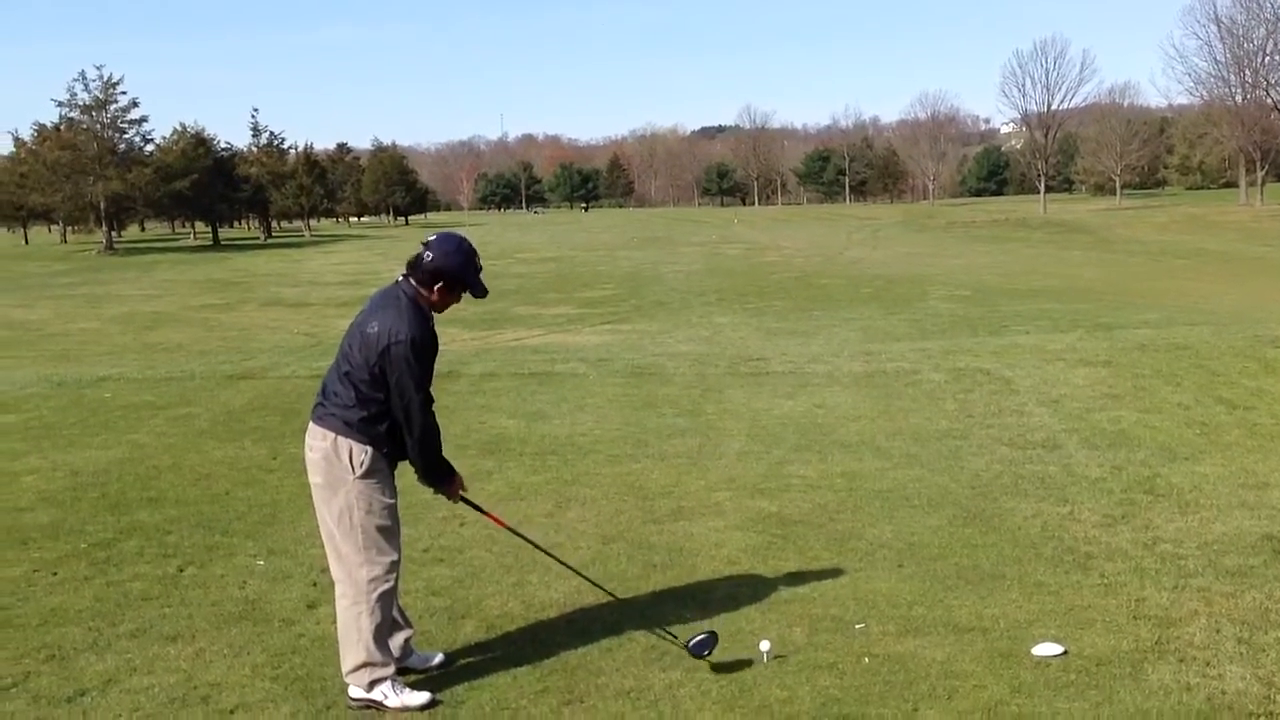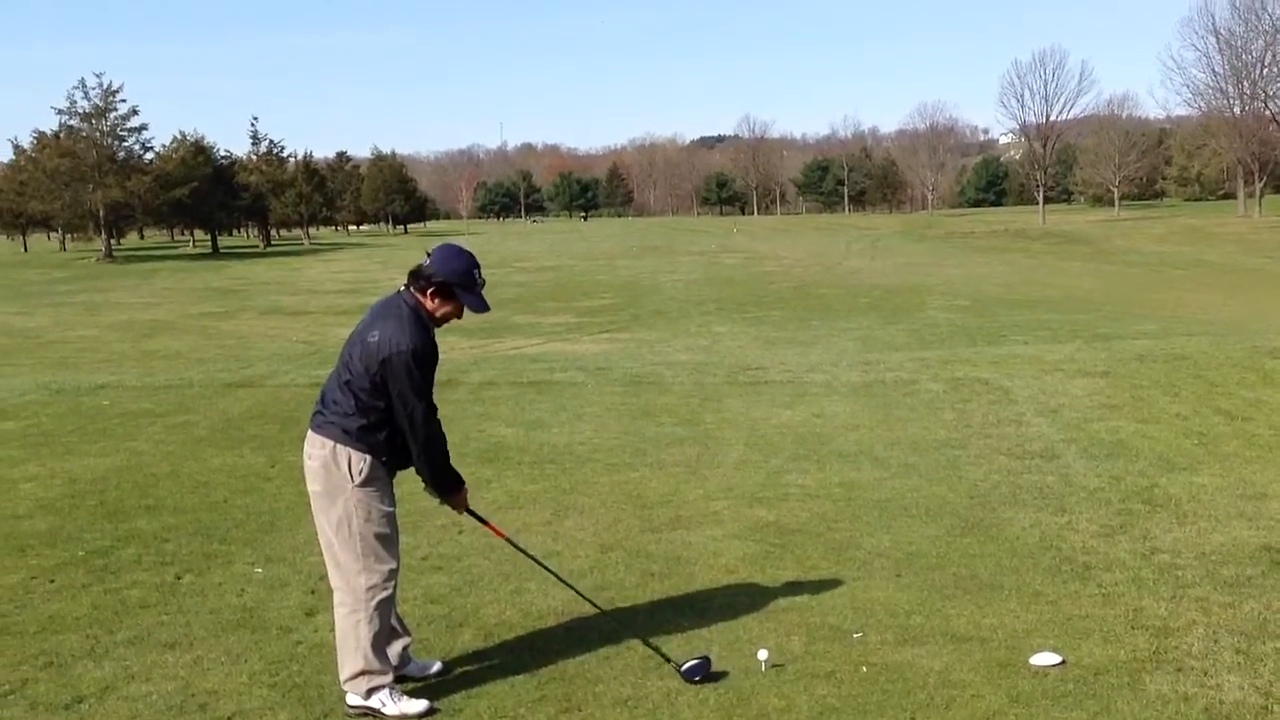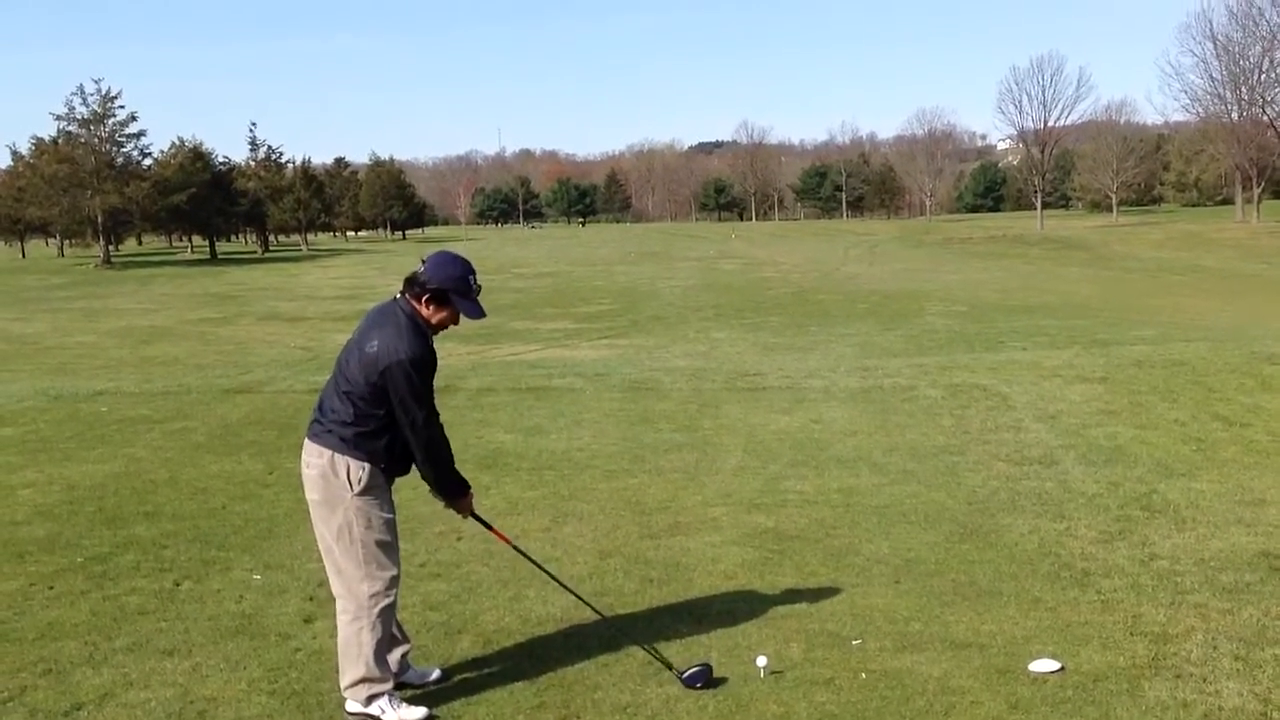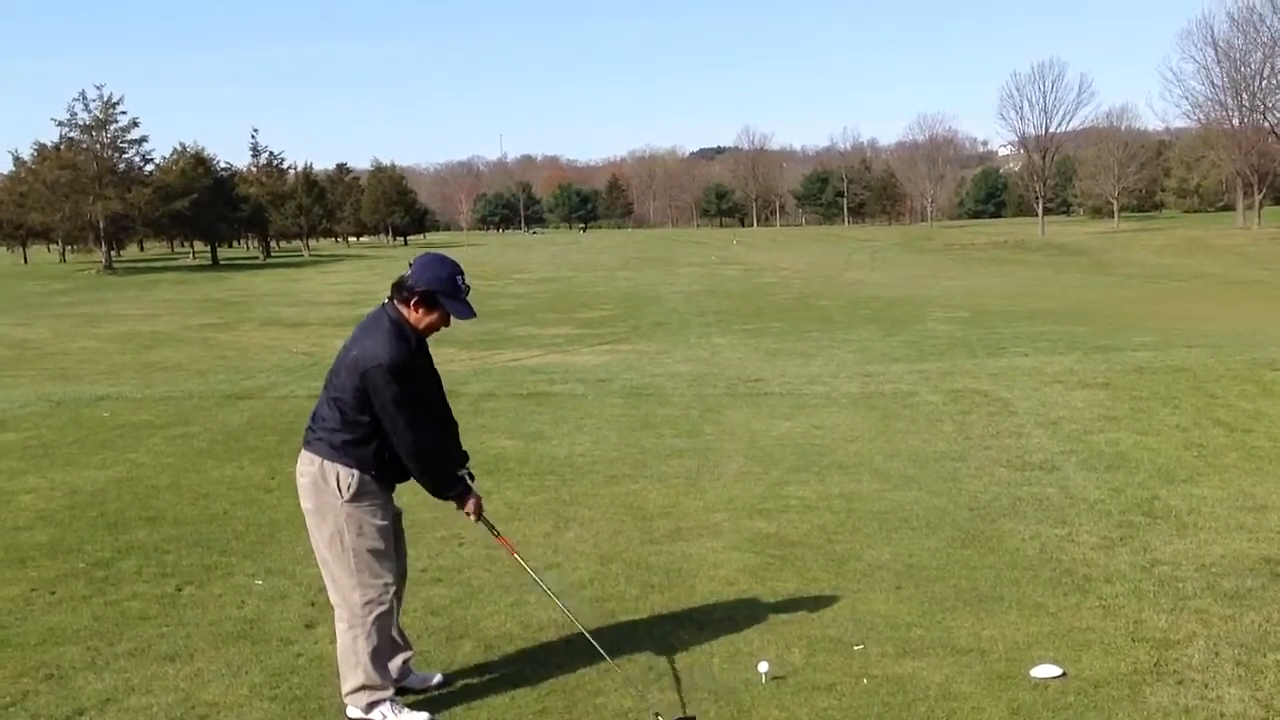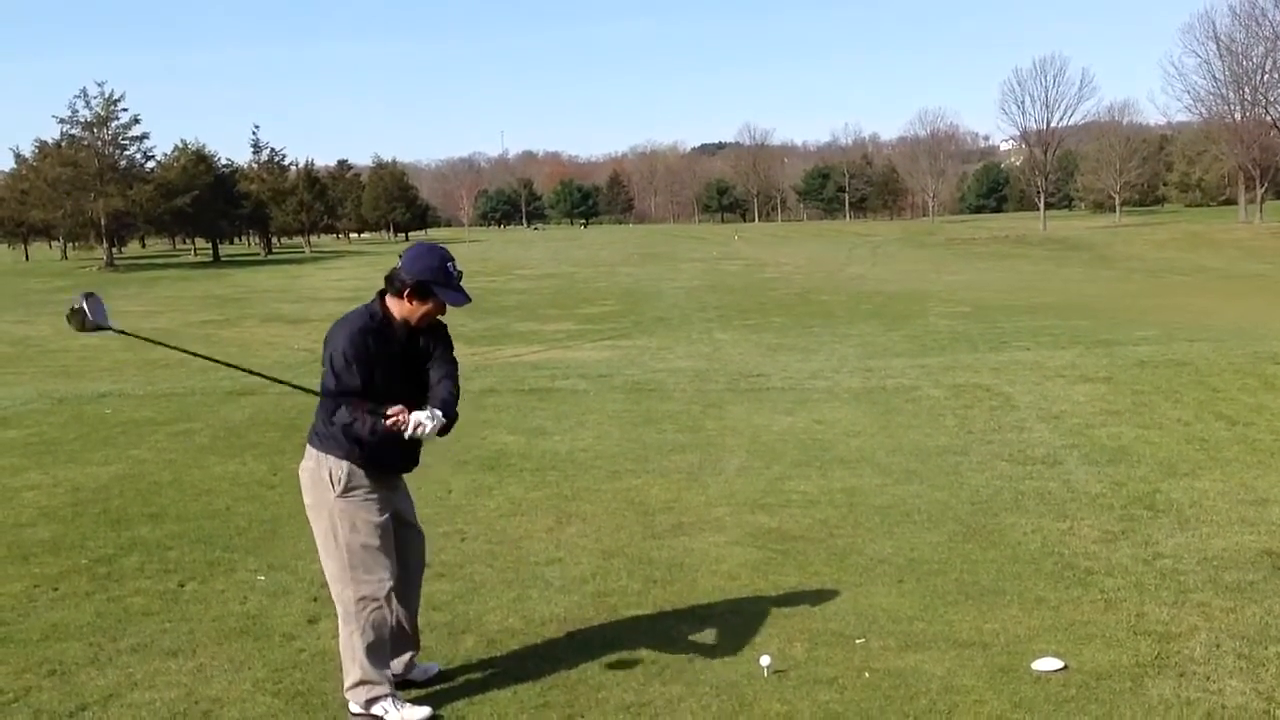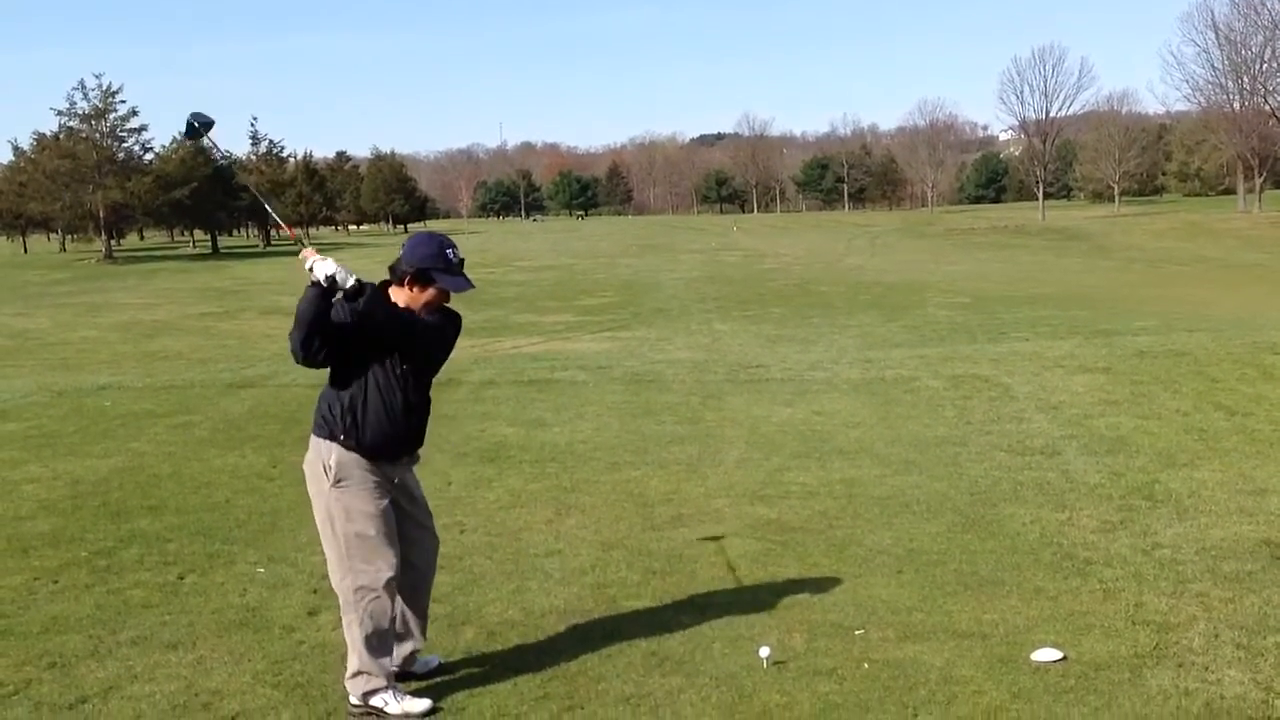
dt=0.3s
person 1, frame 1
left shoulder: (395, 299)
right shoulder: (406, 331)
right elbow: (414, 413)
left wrist: (433, 468)
right wrist: (439, 475)
left hip: (349, 438)
right hip: (349, 449)
left knee: (380, 557)
right knee: (368, 563)
left ankle: (393, 647)
right ankle: (369, 679)
person 1, frame 2
left shoulder: (396, 309)
right shoulder: (405, 341)
left elbow: (412, 417)
right elbow: (419, 423)
left wrist: (439, 477)
right wrist: (448, 485)
left hip: (350, 450)
right hip: (347, 458)
left knee: (378, 565)
right knee: (366, 572)
left ankle: (391, 656)
person 1, frame 3
left shoulder: (392, 316)
right shoulder: (404, 350)
left elbow: (416, 423)
right elbow: (422, 429)
left wrist: (445, 482)
right wrist: (453, 488)
left hip: (350, 458)
right hip: (345, 467)
left knee: (378, 573)
right knee: (368, 580)
left ankle: (390, 663)
person 1, frame 4
left shoulder: (403, 334)
right shoulder: (383, 353)
left elbow: (432, 409)
right elbow: (409, 439)
left wrist: (458, 471)
right wrist: (456, 487)
left hip: (368, 472)
right hip: (341, 477)
left knee: (387, 575)
right knee: (366, 588)
left ankle: (393, 668)
person 1, frame 5
left shoulder: (430, 334)
right shoulder: (354, 333)
left elbow: (444, 384)
right elbow: (343, 412)
left wrist: (429, 417)
right wrist: (389, 424)
left hip: (384, 469)
right hip: (342, 471)
left knee: (405, 566)
right knee: (367, 584)
left ankle: (396, 661)
person 1, frame 6
left shoulder: (442, 324)
right shoulder: (352, 309)
left elbow: (398, 328)
right elbow: (307, 351)
left wrist: (349, 285)
right wrist: (320, 286)
left hip: (397, 461)
right hip: (344, 460)
left knee: (418, 555)
right knee: (370, 574)
left ankle: (399, 654)
